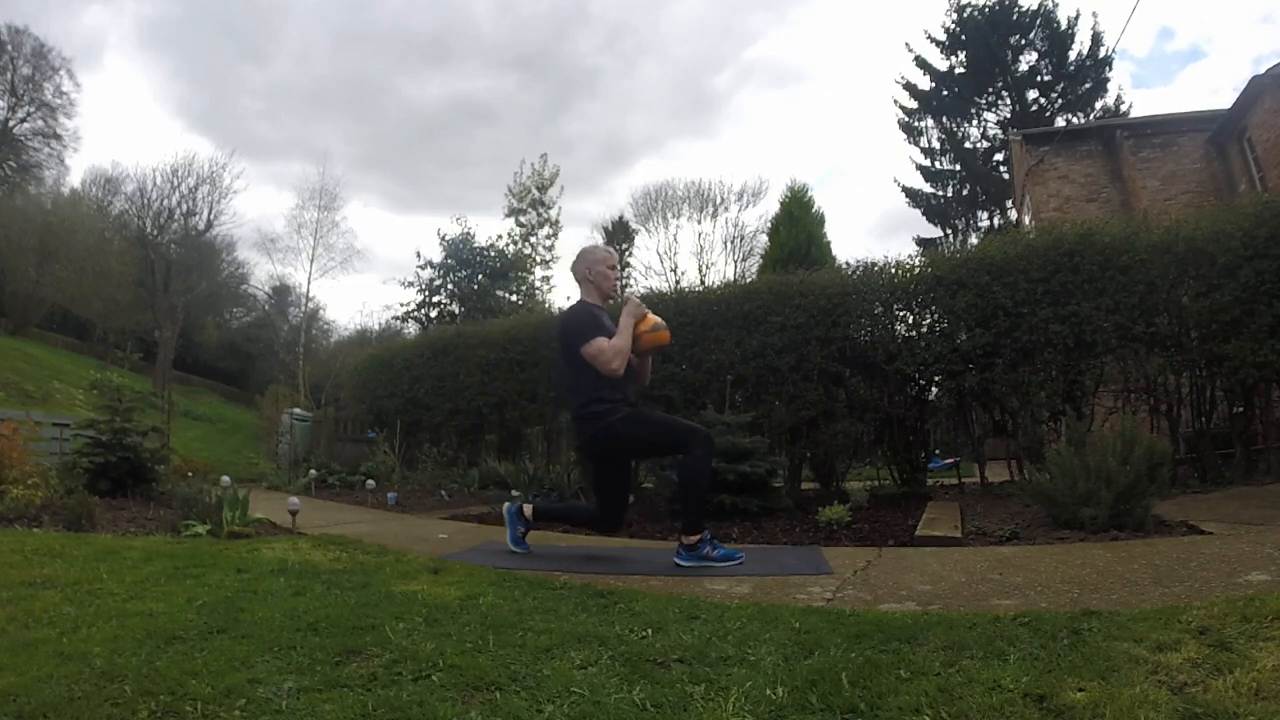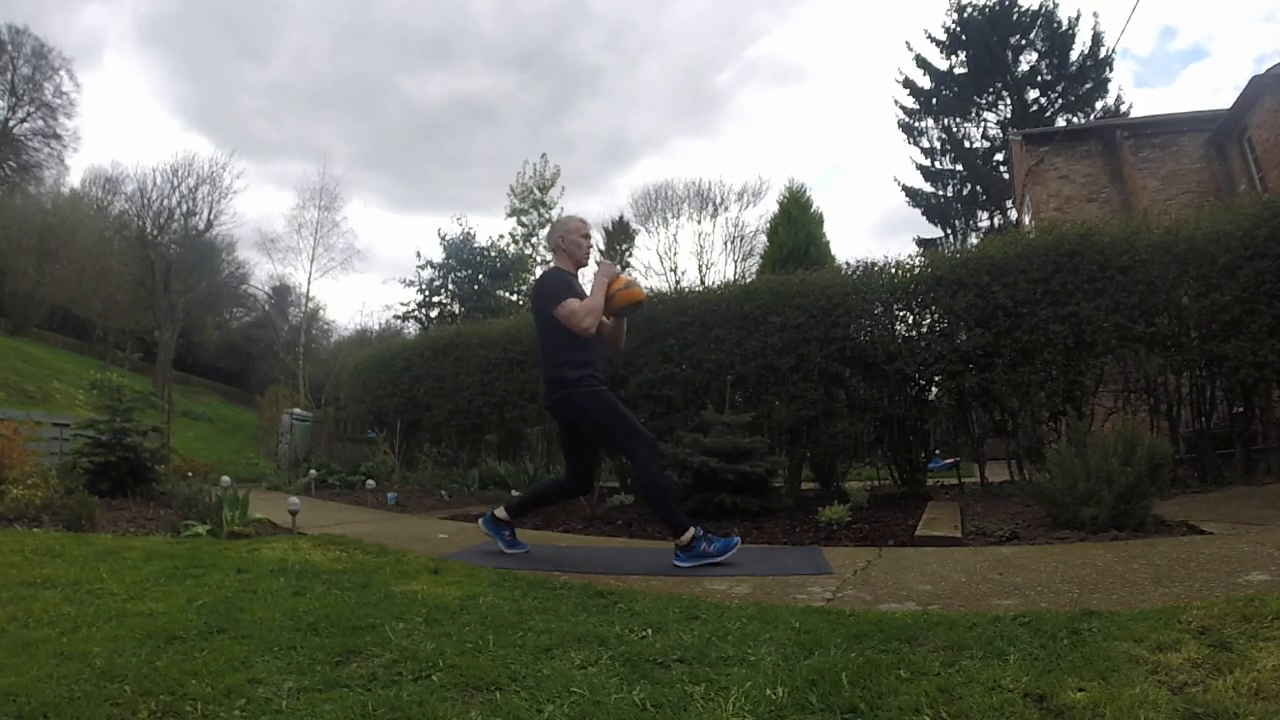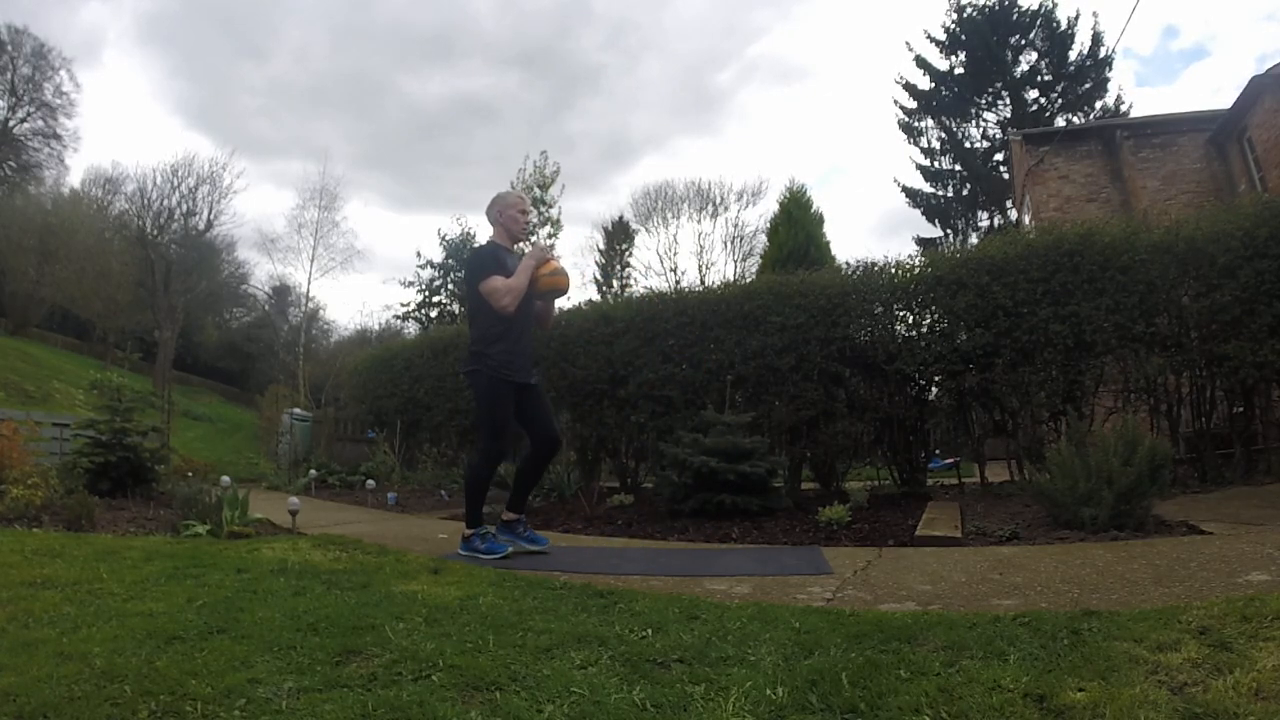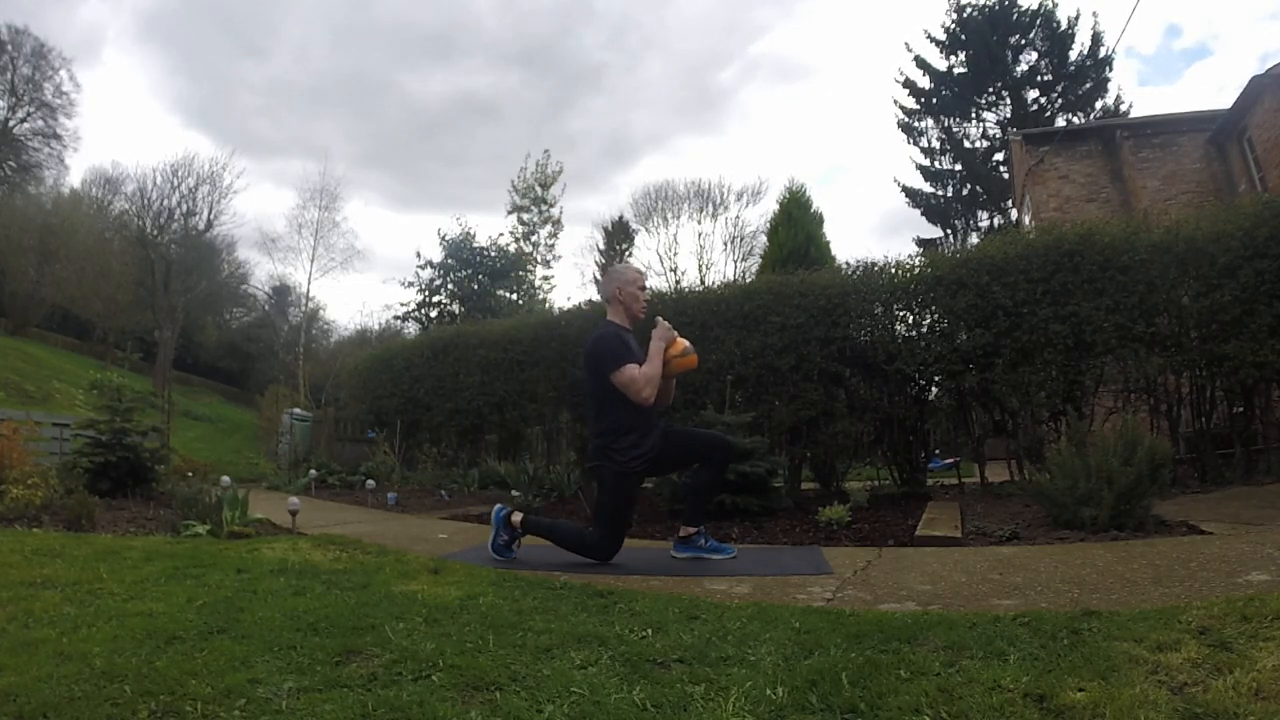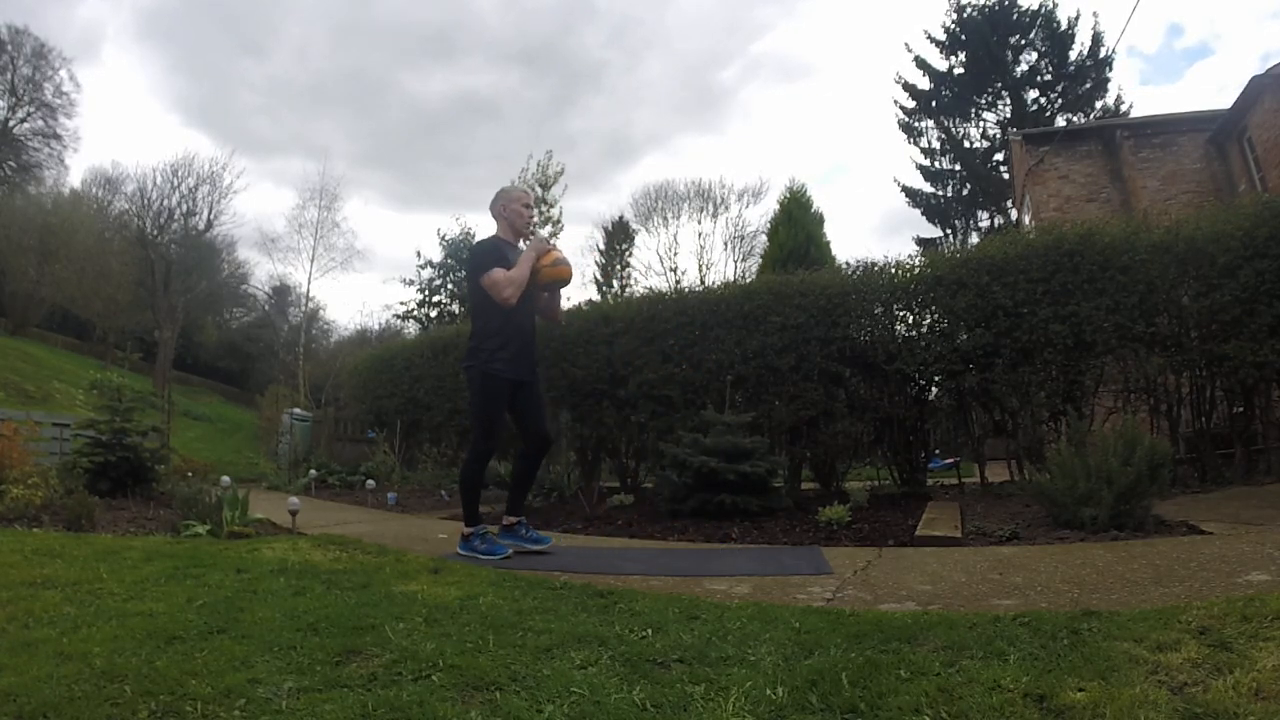
dt=1s
person 1, frame 1
left shoulder: (603, 319)
right shoulder: (578, 318)
left elbow: (639, 379)
right elbow: (613, 365)
right wrist: (628, 319)
left hip: (608, 423)
right hip: (606, 421)
left knee: (609, 519)
right knee: (698, 441)
left ankle: (524, 514)
right ankle: (693, 543)
person 1, frame 2
left shoulder: (573, 287)
right shoulder: (551, 283)
left elbow: (614, 342)
right elbow: (587, 323)
right wrist: (602, 279)
left hip: (579, 391)
right hip: (574, 390)
left knee: (579, 481)
right knee: (642, 448)
left ankle: (501, 517)
right ankle: (688, 541)
person 1, frame 3
left shoulder: (519, 263)
right shoulder: (484, 257)
left elbow: (543, 321)
right elbow: (505, 301)
right wrist: (531, 261)
left hip: (521, 371)
right hip: (492, 370)
left knee: (548, 441)
right knee: (492, 450)
left ankle: (511, 519)
right ankle: (472, 534)
person 1, frame 4
left shoulder: (628, 340)
right shoulder: (606, 340)
left elbow: (661, 400)
right elbow: (644, 394)
right wrist: (658, 344)
left hip: (646, 444)
right hip: (619, 456)
left knee: (718, 448)
right knee: (604, 547)
left ankle: (689, 535)
right ankle: (513, 521)
person 1, frame 5
left shoulder: (523, 258)
right shoulder: (484, 251)
left elbow: (552, 314)
right elbow: (506, 293)
right wrist: (531, 254)
left hip: (522, 368)
right hip: (490, 366)
left knee: (539, 440)
right knee: (484, 447)
left ankle: (510, 524)
right ankle: (471, 533)
